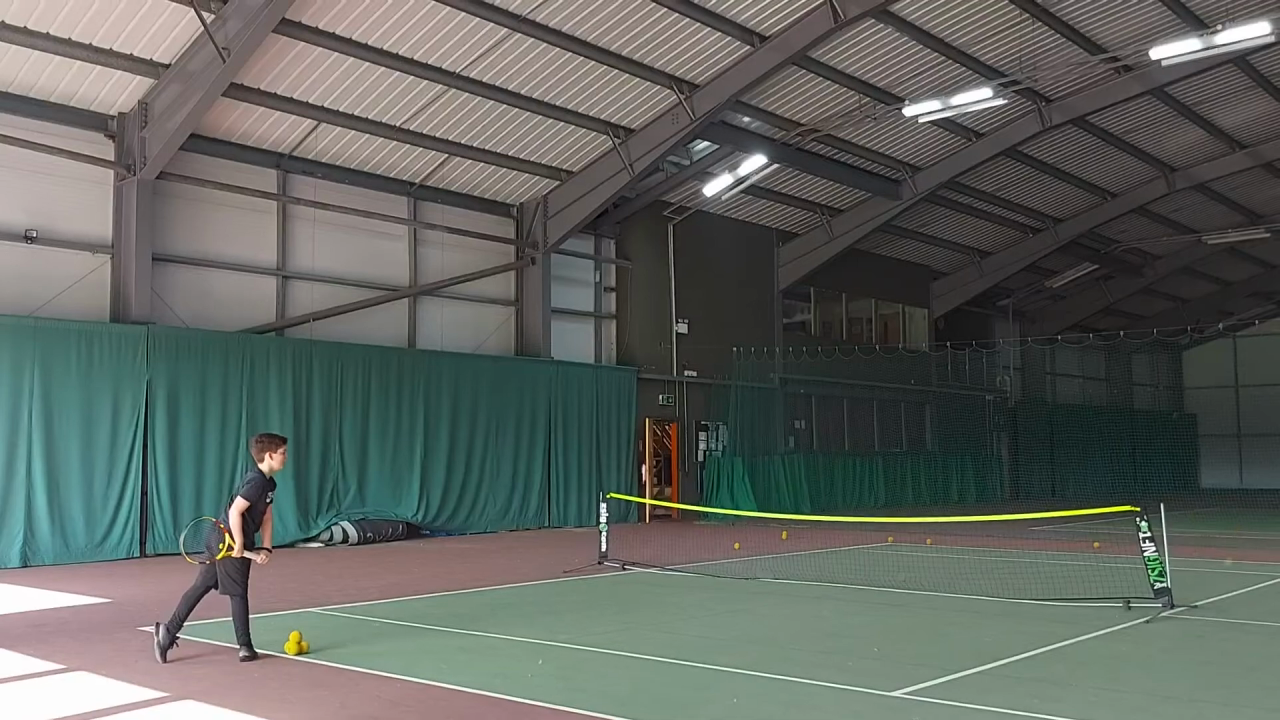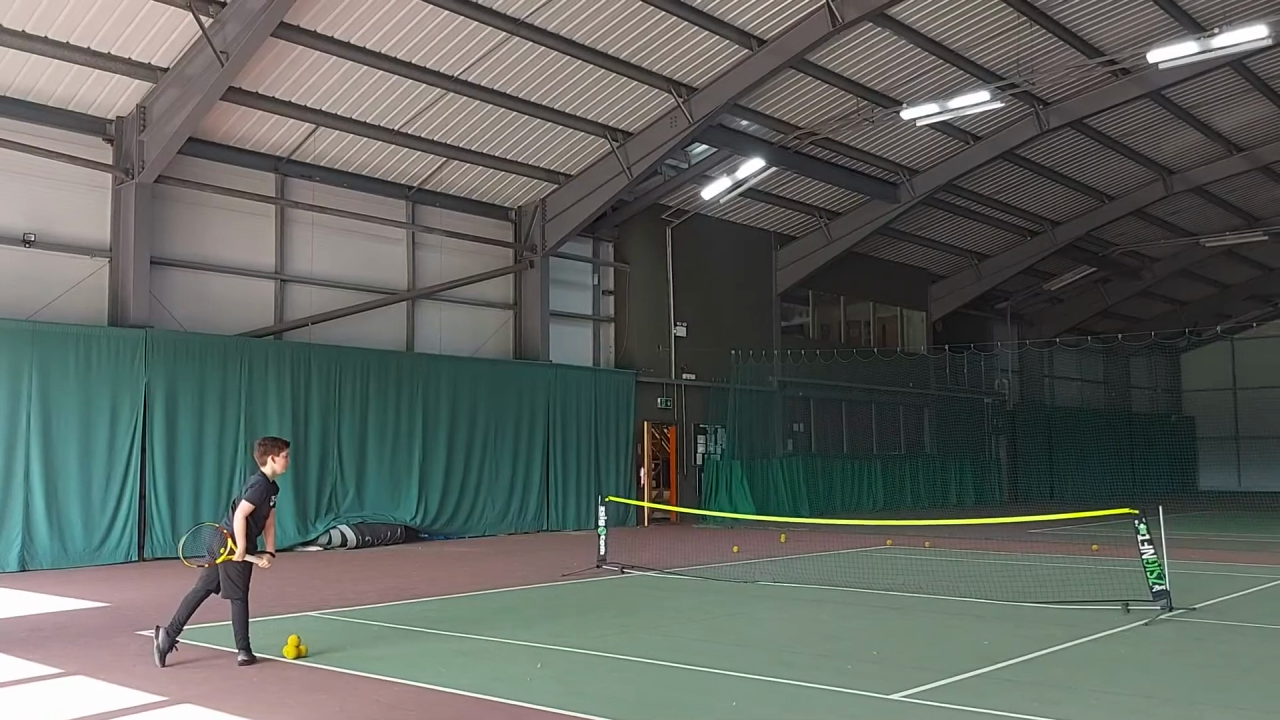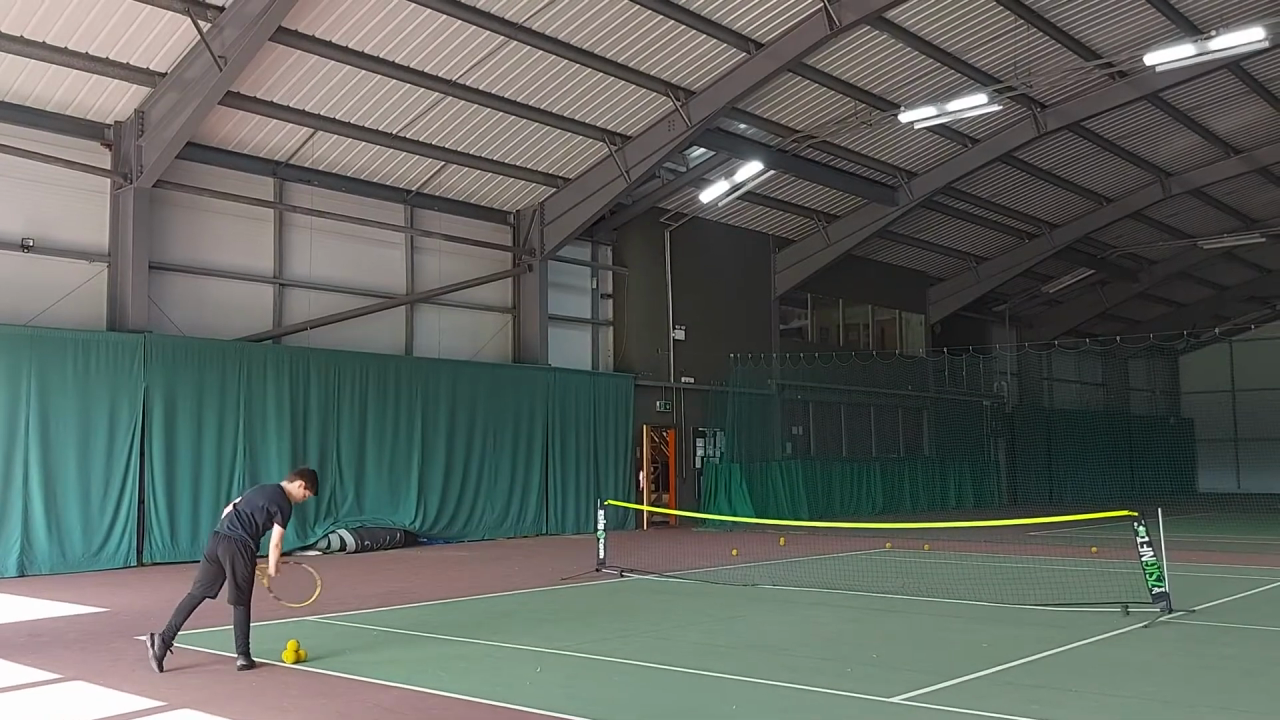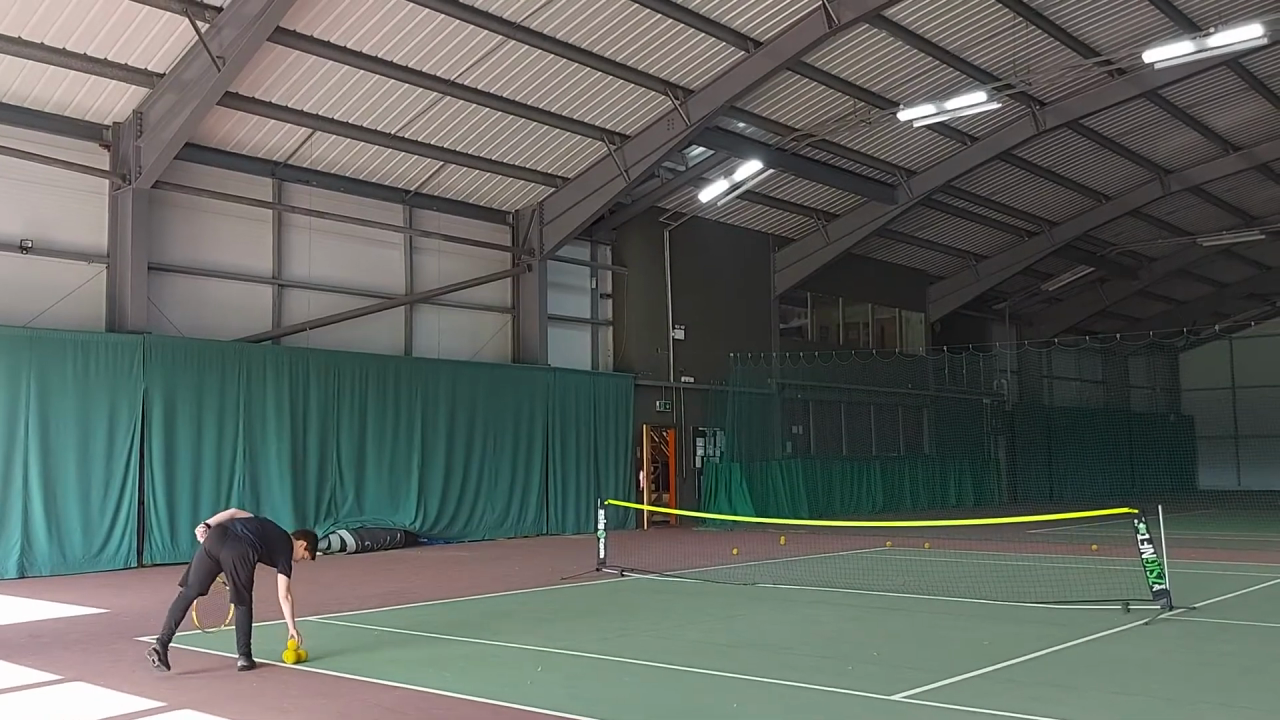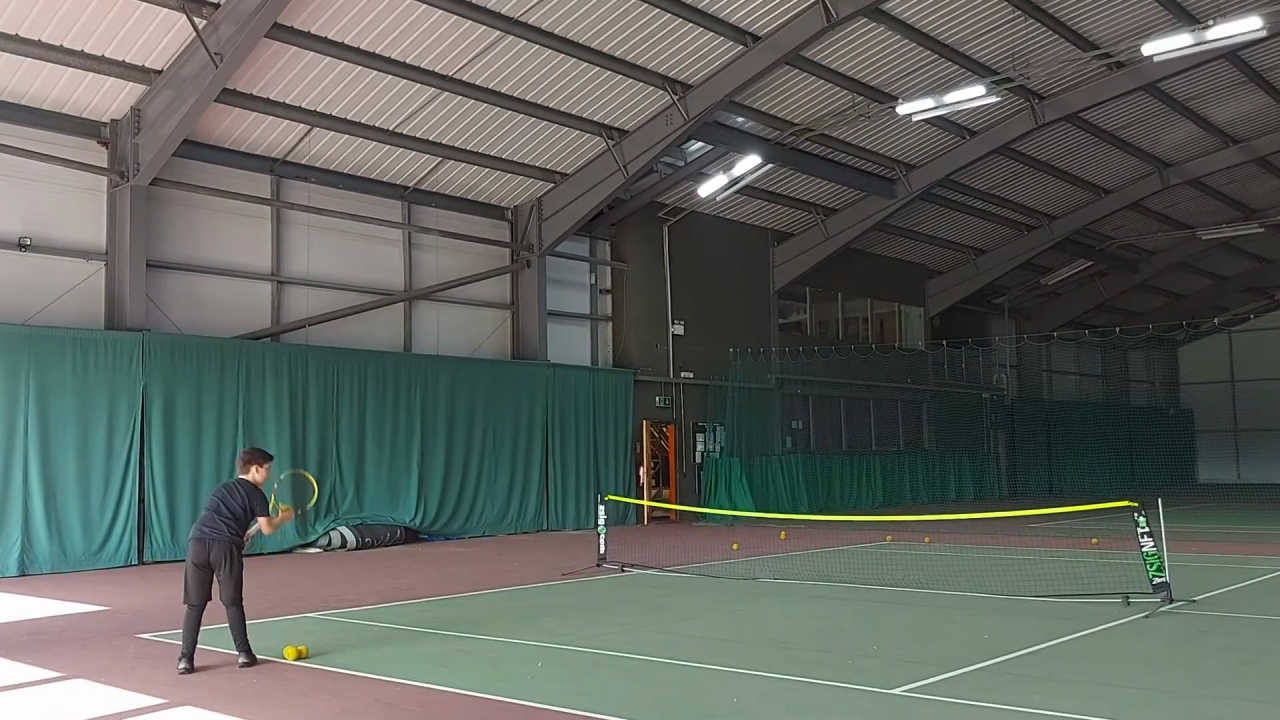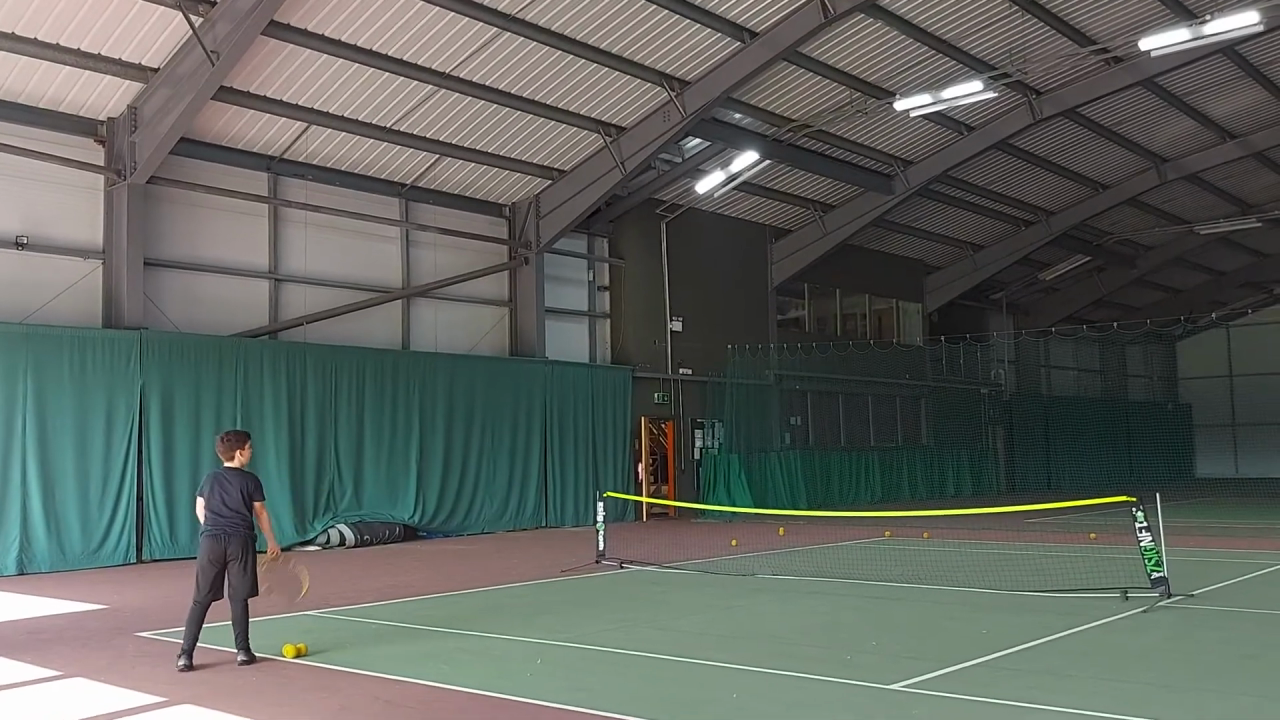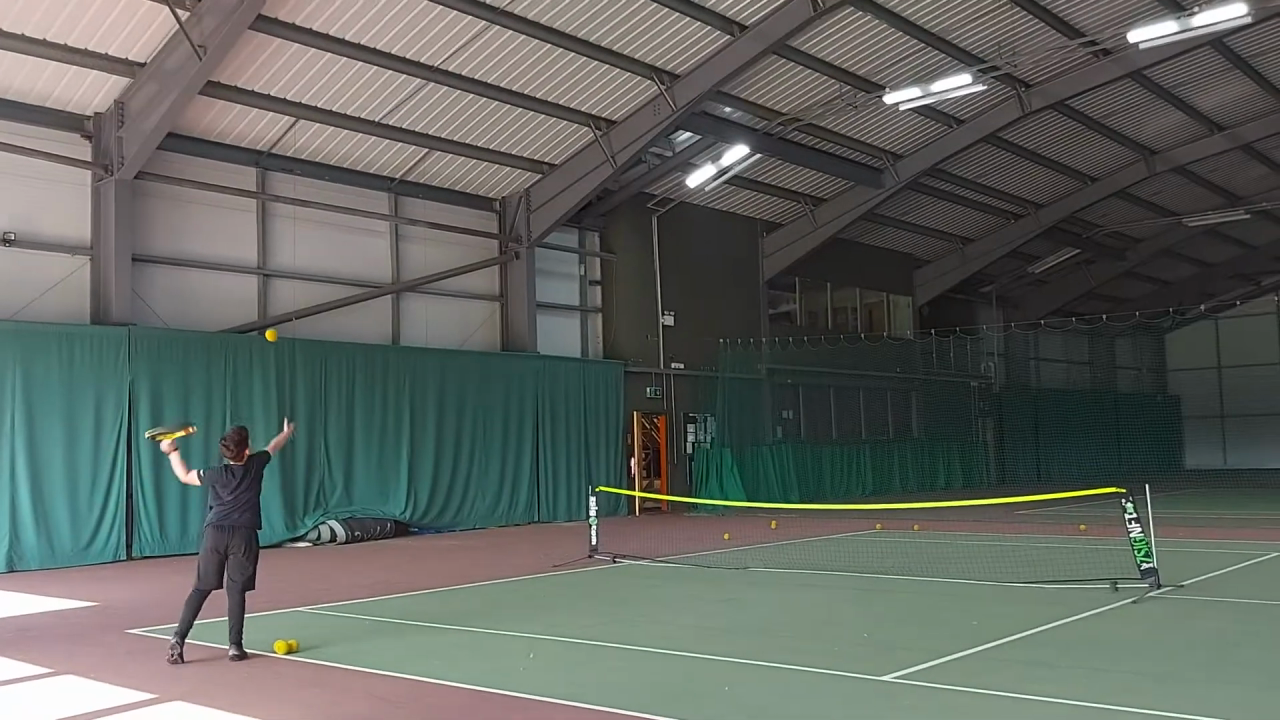
dt=0.7s
person 1, frame 1
left shoulder: (268, 483)
right shoulder: (256, 481)
left elbow: (266, 517)
right elbow: (235, 511)
left wrist: (266, 547)
right wrist: (239, 544)
right hip: (231, 542)
left knee: (200, 587)
right knee: (238, 594)
left ankle: (169, 631)
right ankle: (245, 647)
person 1, frame 2
left shoulder: (271, 487)
right shoulder: (260, 485)
left elbow: (269, 522)
right elbow: (240, 515)
left wrist: (269, 552)
right wrist: (242, 548)
right hip: (231, 544)
left knee: (201, 590)
right knee: (239, 598)
left ankle: (168, 634)
right ankle: (244, 651)
person 1, frame 3
left shoulder: (261, 489)
right shoulder: (285, 504)
left elbow: (229, 508)
right elbow: (275, 543)
right wrist: (272, 569)
left hip: (218, 537)
right hip: (239, 547)
left knee: (196, 594)
right knee: (241, 603)
left ankle: (164, 639)
right ankle: (243, 656)
person 1, frame 4
left shoulder: (266, 525)
right shoulder: (285, 552)
left elbow: (234, 512)
right elbow: (284, 596)
left wrist: (207, 524)
right wrist: (292, 628)
left hip: (217, 538)
right hip: (240, 551)
left knee: (188, 593)
right knee: (243, 604)
left ankle: (161, 644)
right ankle: (244, 657)
person 1, frame 5
left shoulder: (222, 488)
right shoulder: (256, 494)
right elbow: (267, 529)
right wrist: (282, 518)
left hip: (197, 542)
right hip: (226, 547)
left knee: (195, 605)
right knee: (233, 603)
left ankle: (186, 658)
right ankle: (244, 653)
person 1, frame 6
left shoulder: (210, 479)
right shoulder: (250, 480)
left elbow: (201, 511)
right elbow: (260, 514)
right wrist: (272, 543)
left hip: (211, 541)
right hip: (241, 542)
left knee: (201, 600)
right knee: (239, 599)
left ankle: (186, 655)
right ankle: (242, 651)
person 1, frame 7
left shoulder: (217, 474)
right shoulder: (256, 464)
left elbow: (185, 476)
right elbow: (272, 447)
left wrist: (171, 450)
right wrist: (287, 433)
left hip: (216, 533)
right hip: (244, 536)
left knee: (200, 589)
right knee: (237, 591)
left ankle: (178, 640)
right ankle: (235, 646)
